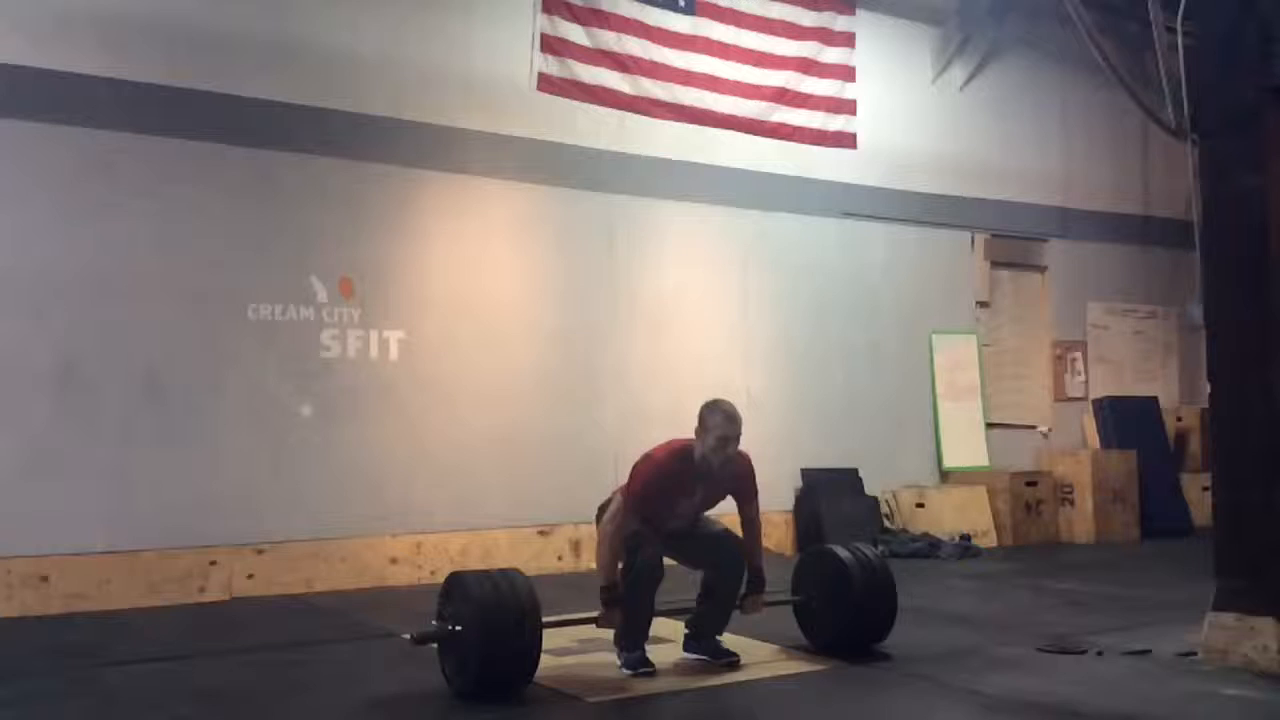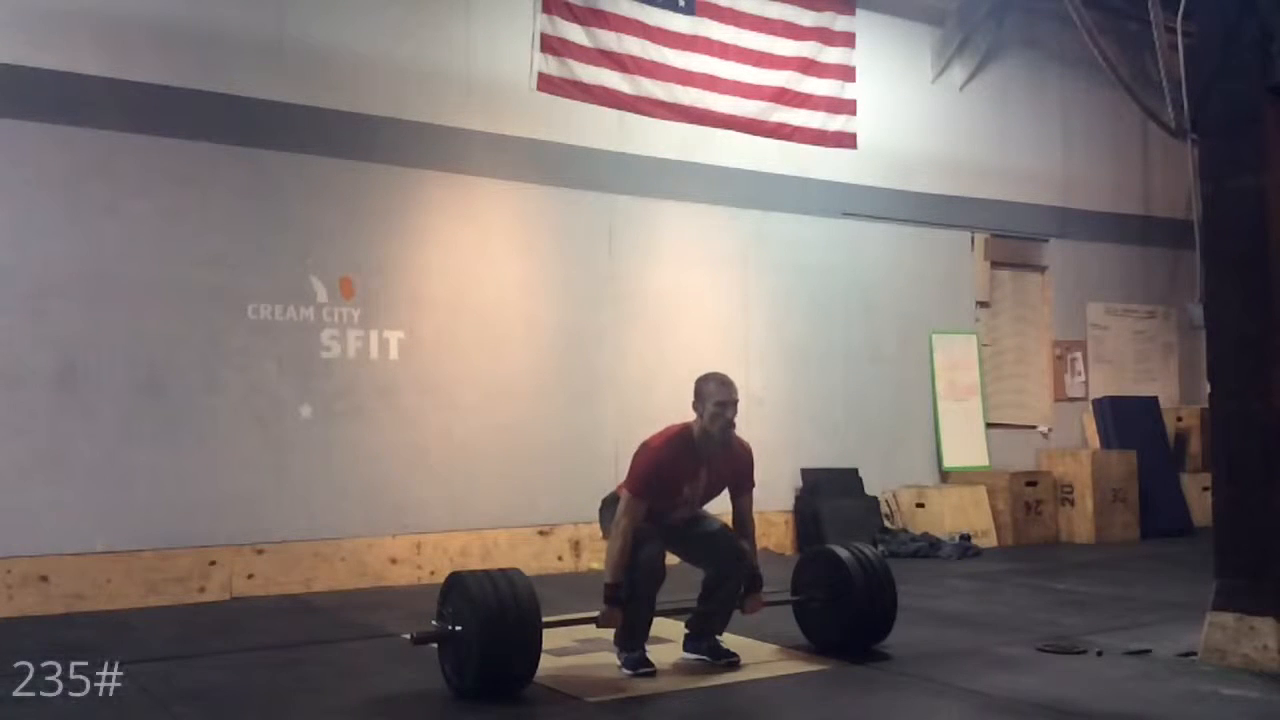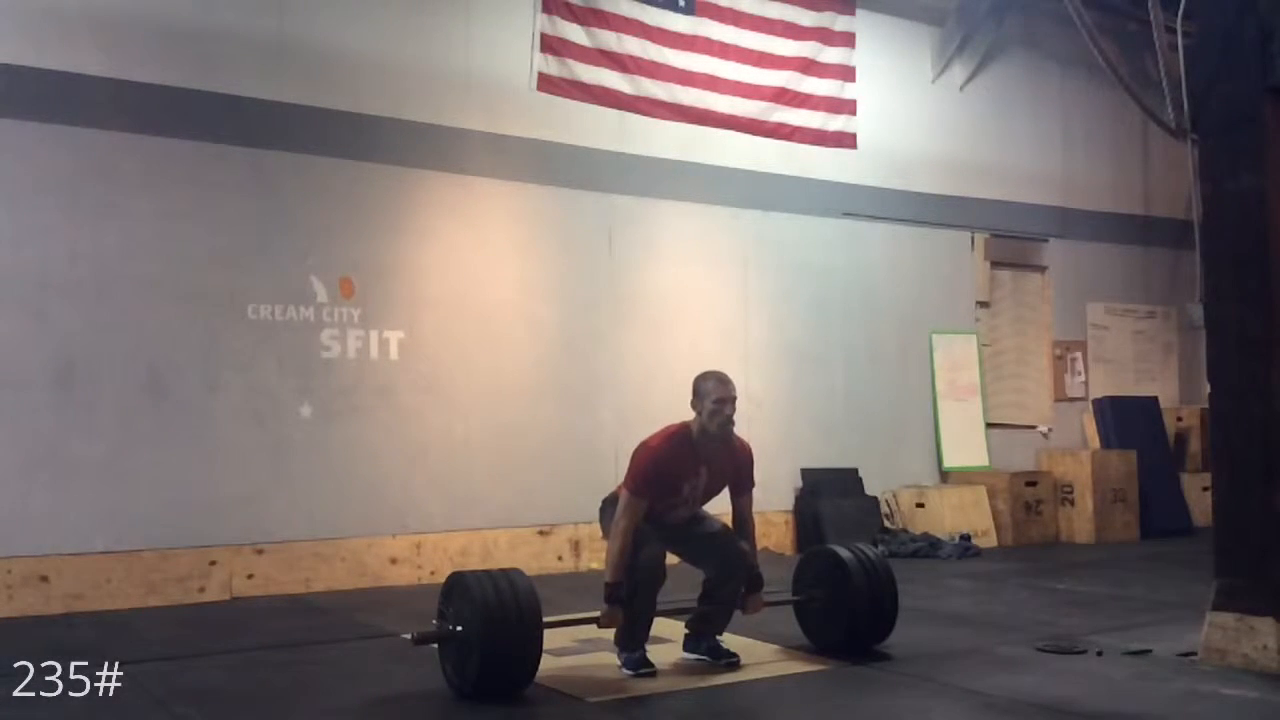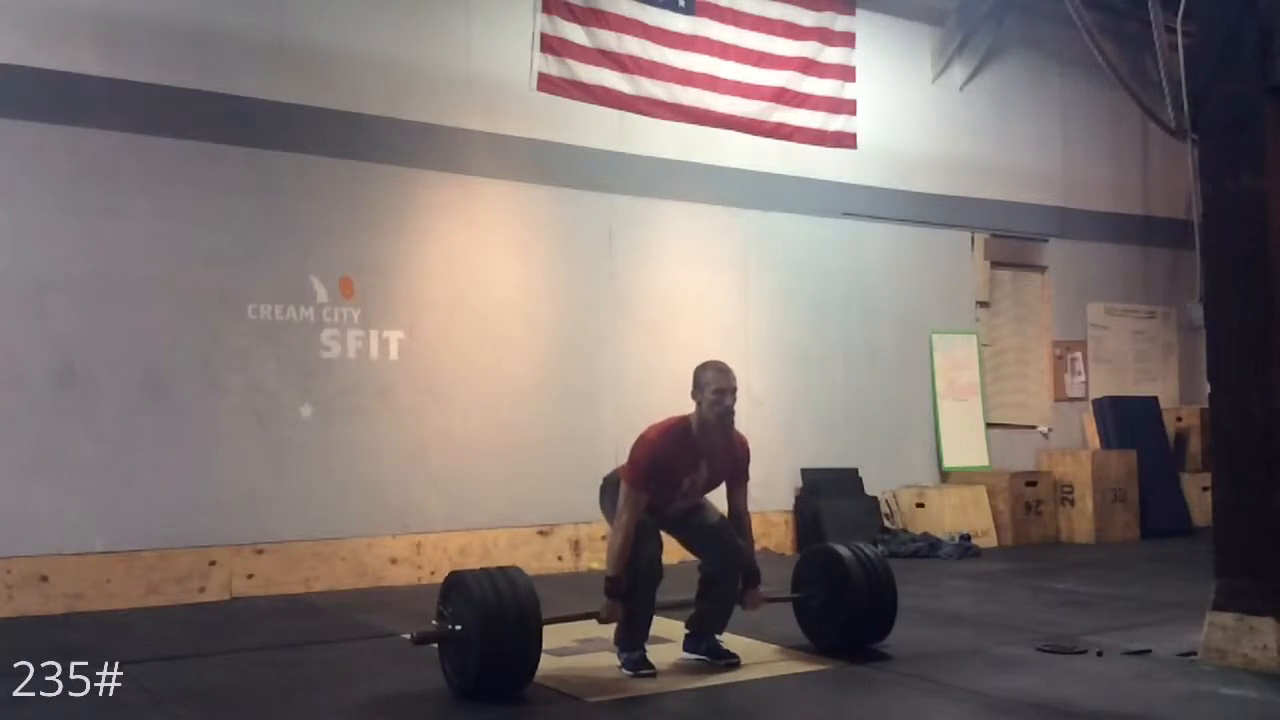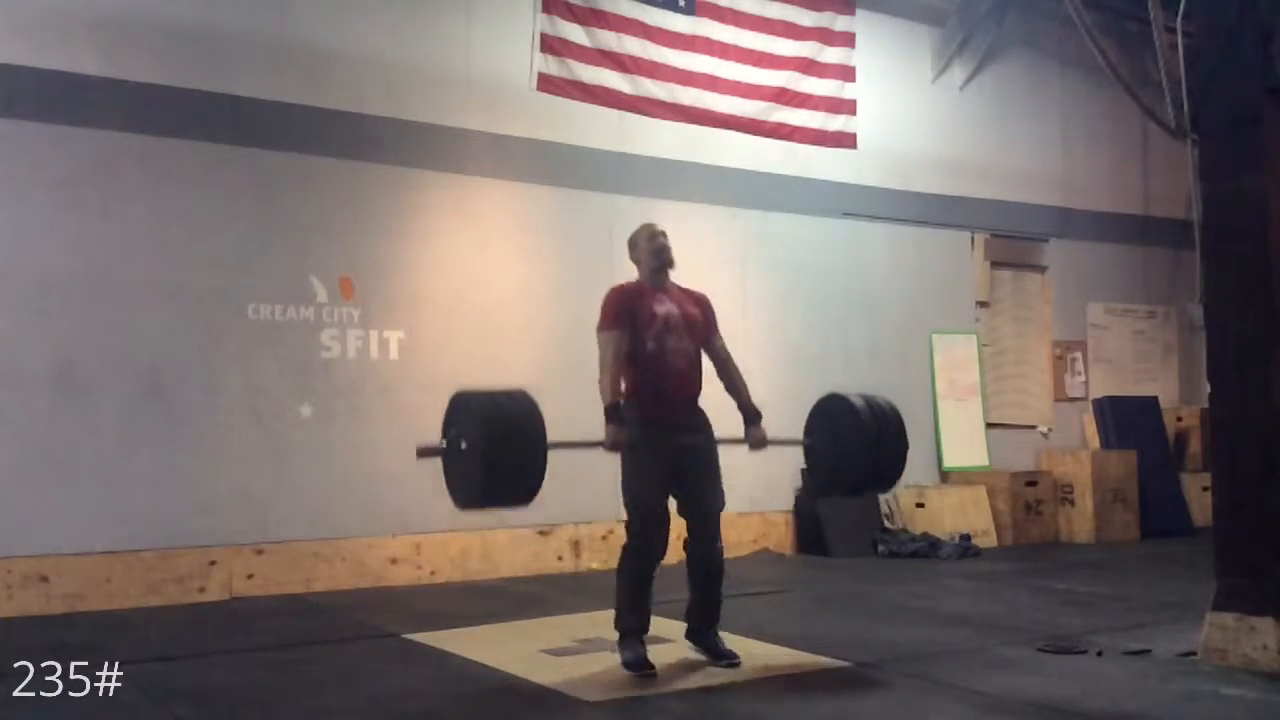
dt=0.7s
person 1, frame 1
left shoulder: (740, 467)
right shoulder: (661, 464)
left elbow: (751, 522)
right elbow: (611, 526)
left wrist: (756, 583)
right wrist: (609, 599)
left hip: (680, 522)
right hip: (629, 519)
left knee: (732, 554)
right knee: (646, 559)
left ankle: (701, 638)
right ankle: (630, 647)
person 1, frame 2
left shoulder: (739, 454)
right shoulder: (660, 450)
left elbow: (744, 518)
right elbow: (625, 524)
left wrist: (753, 583)
right wrist: (612, 597)
left hip: (682, 516)
right hip: (630, 512)
left knee: (732, 554)
right knee: (647, 559)
left ankle: (701, 637)
right ankle: (630, 647)
person 1, frame 3
left shoulder: (739, 453)
right shoulder: (659, 450)
left elbow: (743, 519)
right elbow: (624, 524)
left wrist: (753, 583)
right wrist: (612, 597)
left hip: (682, 516)
right hip: (630, 513)
left knee: (734, 556)
right knee: (648, 560)
left ankle: (702, 638)
right ankle: (630, 648)
person 1, frame 4
left shoulder: (737, 447)
right shoulder: (658, 443)
left elbow: (739, 513)
right elbow: (626, 520)
left wrist: (751, 578)
right wrist: (613, 592)
left hip: (683, 502)
right hip: (627, 495)
left knee: (728, 550)
right knee: (645, 555)
left ankle: (702, 638)
right ankle: (630, 647)
person 1, frame 5
left shoulder: (695, 301)
right shoulder: (624, 298)
left elbow: (724, 361)
right elbow: (610, 360)
left wrist: (752, 418)
right wrist: (614, 418)
left hip: (693, 425)
right hip: (645, 427)
left knee: (706, 533)
right knee: (648, 536)
left ankle: (703, 630)
right ankle: (631, 638)
